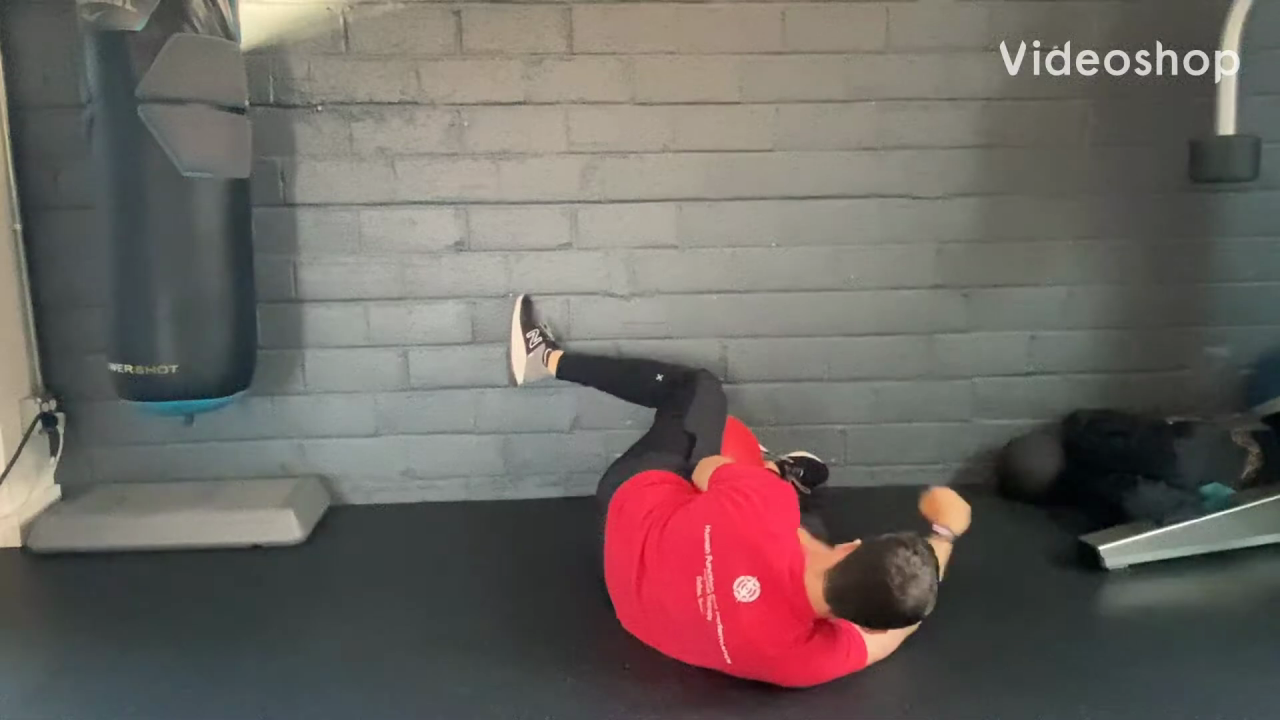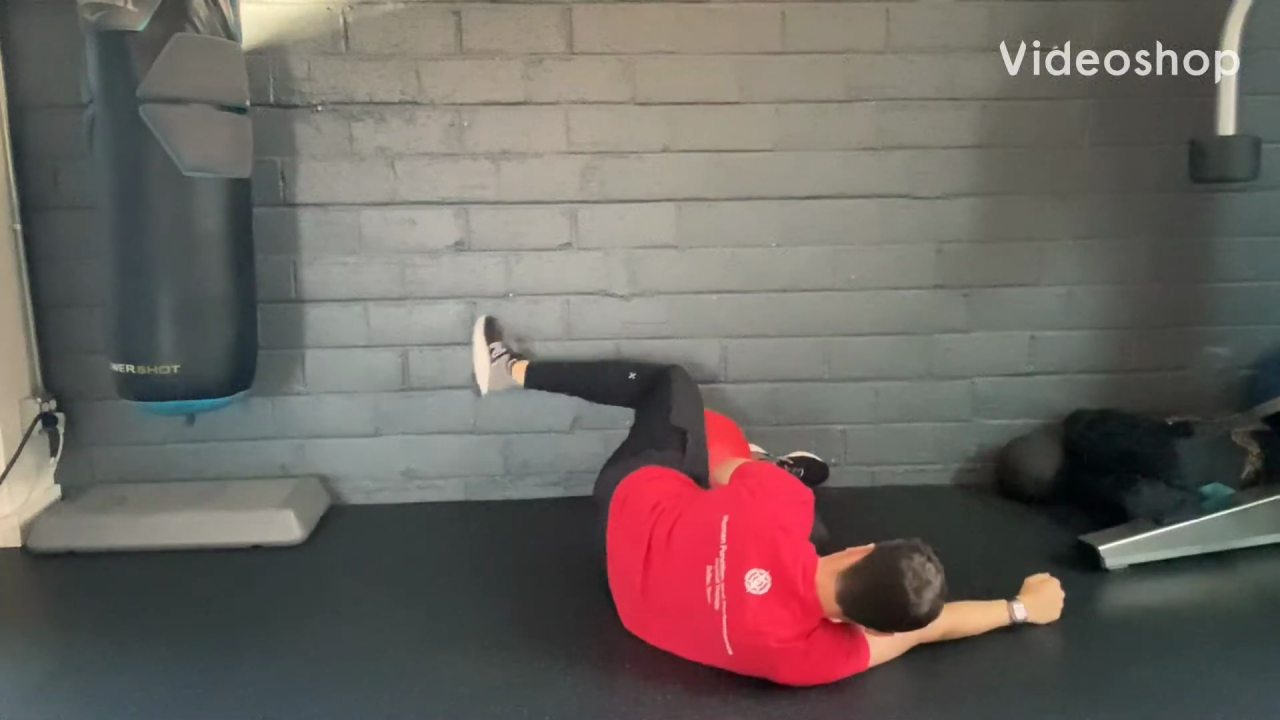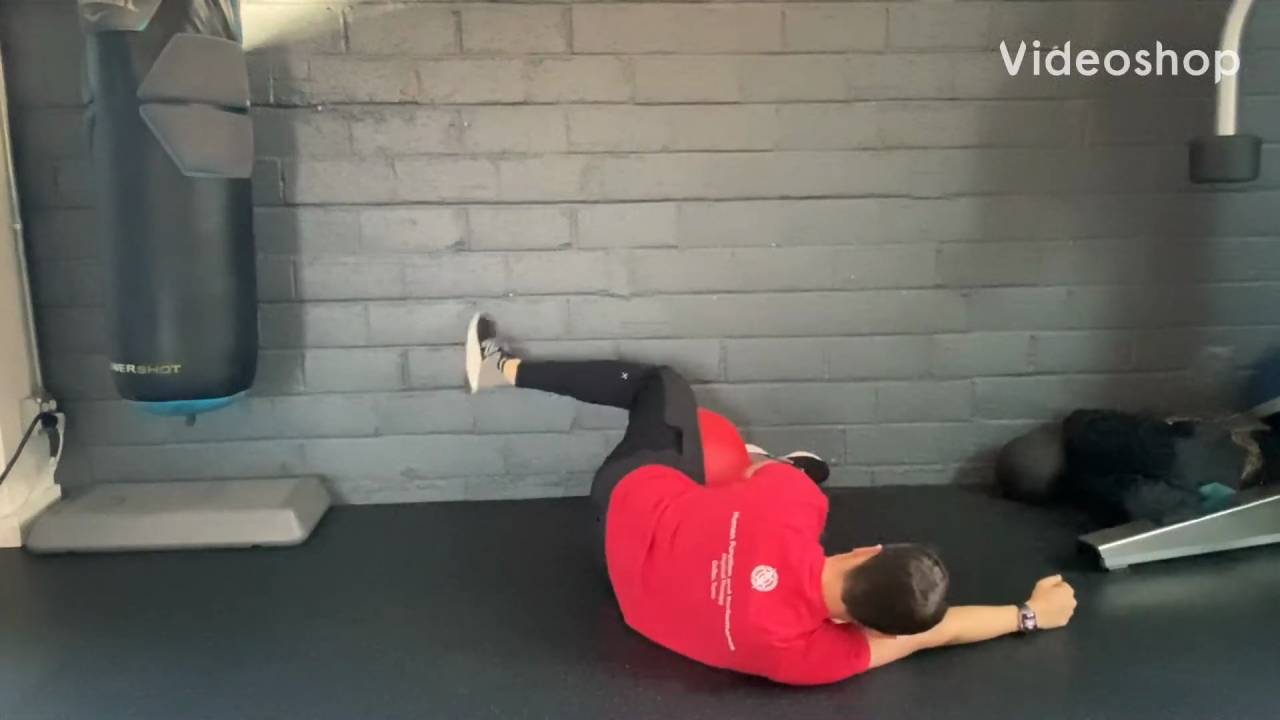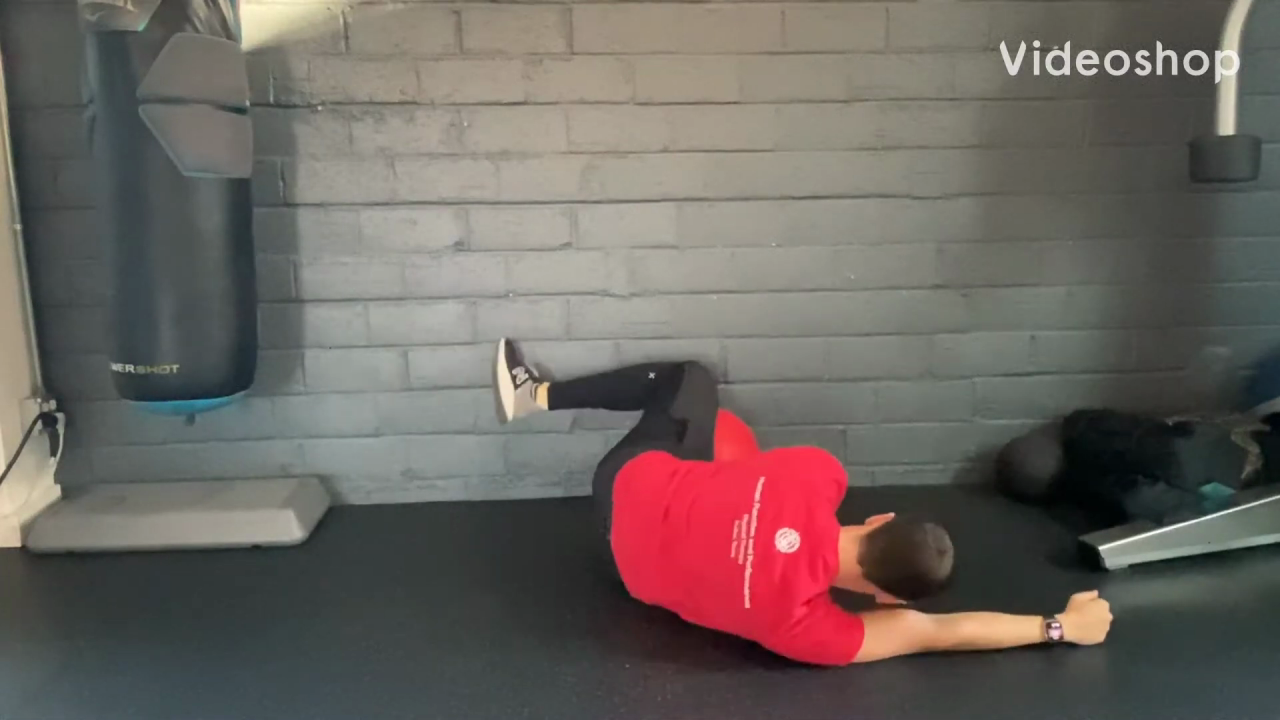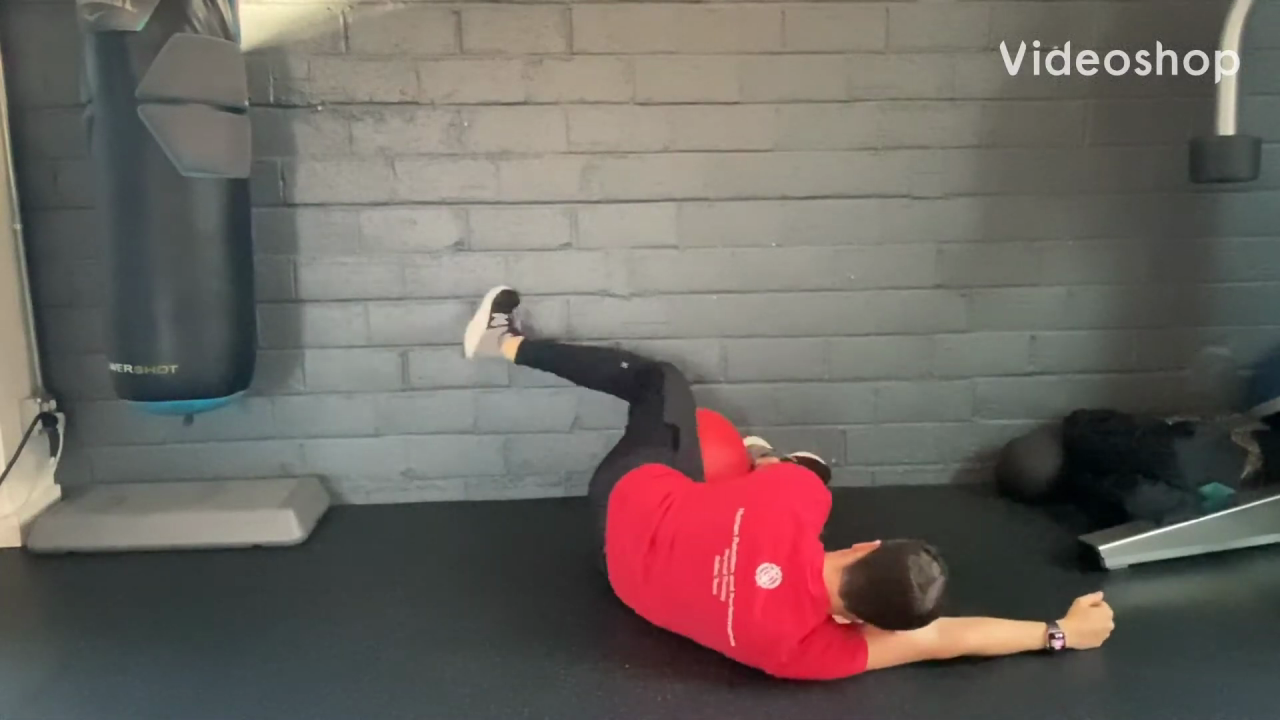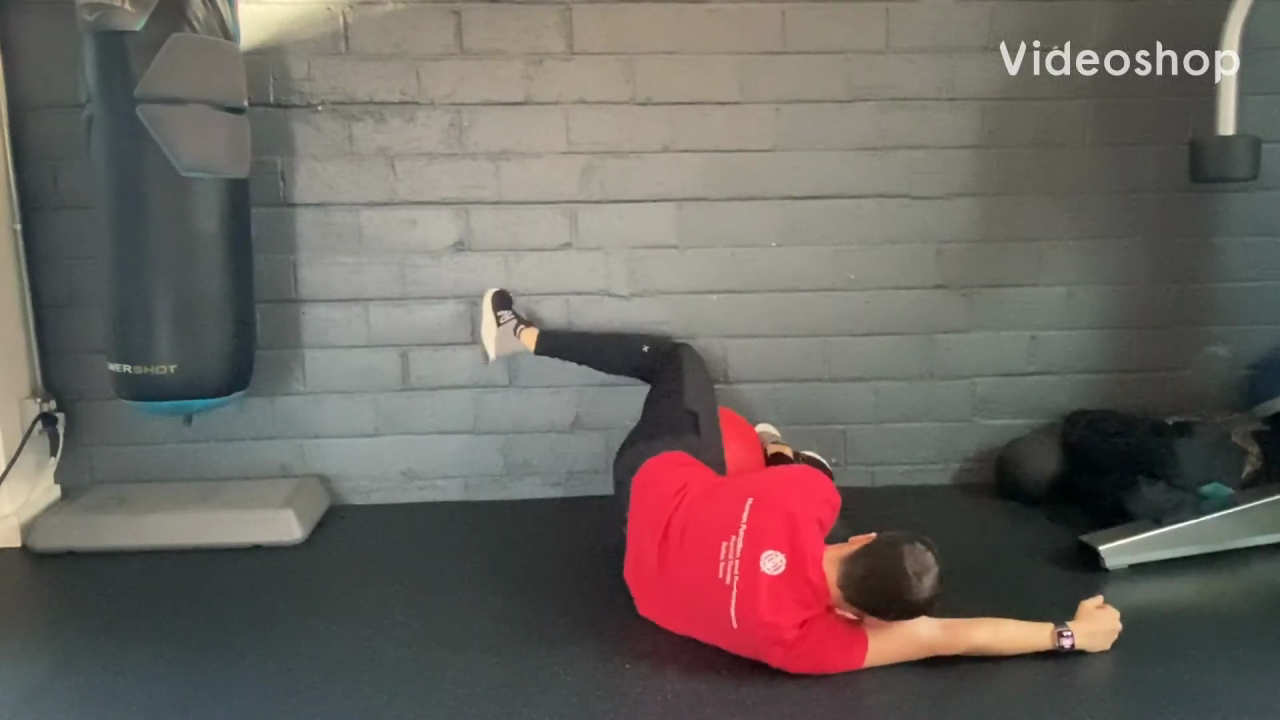
dt=0.5s
person 1, frame 1
left shoulder: (763, 504)
right shoulder: (810, 660)
left elbow: (704, 469)
right elbow: (901, 613)
right wrist: (942, 533)
left knee: (702, 386)
left ankle: (548, 360)
person 1, frame 2
left shoulder: (779, 505)
right shoulder: (805, 656)
left elbow: (723, 471)
right elbow: (925, 629)
right wrist: (1023, 608)
left hip: (636, 494)
left knee: (672, 381)
left ankle: (514, 370)
person 1, frame 3
left shoulder: (792, 498)
right shoulder: (799, 656)
right elbow: (927, 634)
right wrist: (1032, 613)
left hip: (636, 494)
left knee: (663, 382)
left ankle: (504, 369)
person 1, frame 4
left shoulder: (815, 473)
right shoulder: (798, 624)
right elbow: (939, 633)
right wrist: (1062, 626)
left hip: (638, 480)
right hip: (637, 540)
left knee: (689, 376)
left ankle: (535, 395)
person 1, frame 5
left shoulder: (796, 496)
right shoulder: (799, 651)
right elbow: (945, 641)
right wrist: (1062, 632)
left hip: (636, 491)
left knee: (661, 378)
left ankle: (507, 343)
person 1, frame 6
left shoulder: (802, 497)
right shoulder: (799, 640)
right elbow: (951, 639)
right wrist: (1073, 634)
left hip: (660, 476)
right hip: (672, 497)
left knee: (678, 360)
left ankle: (522, 336)
